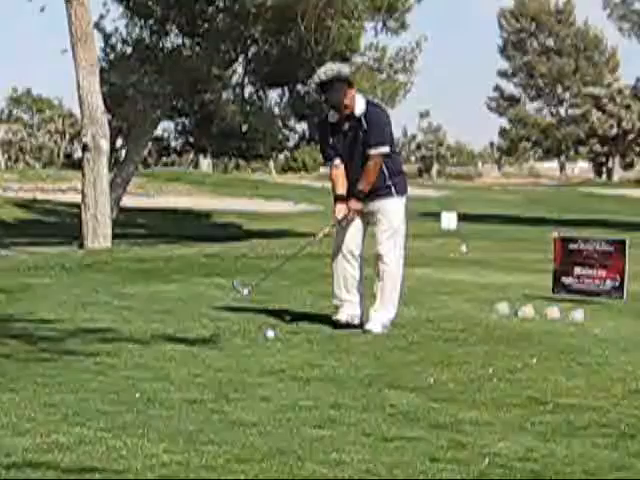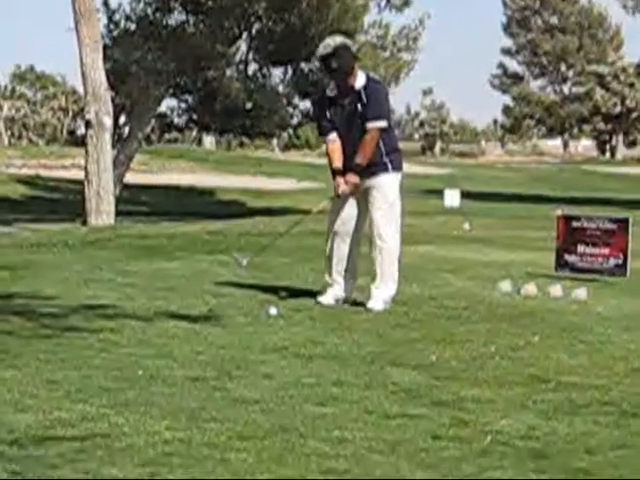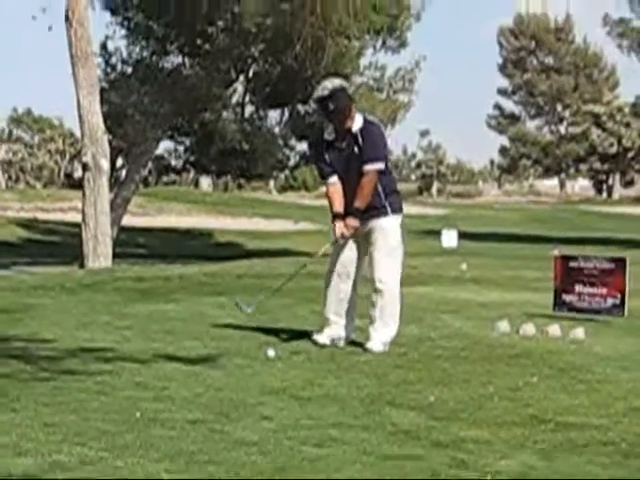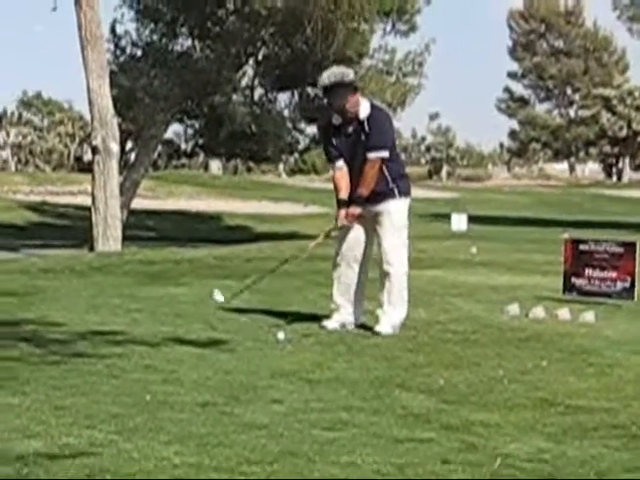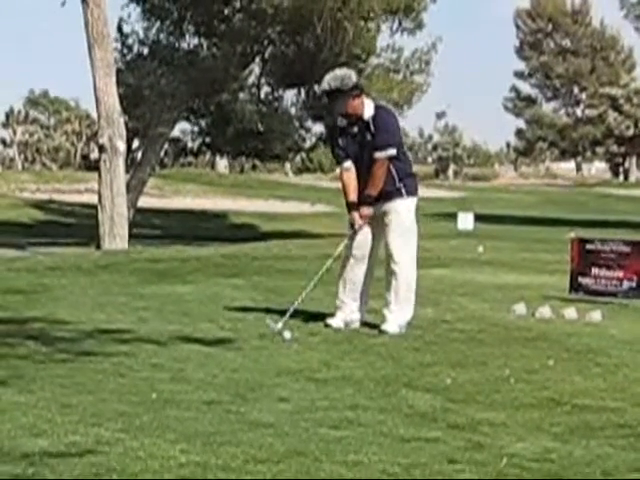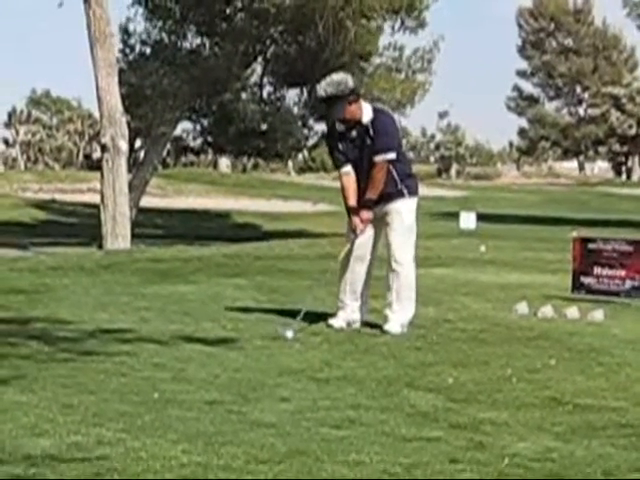
dt=0.4s
person 1, frame 1
left shoulder: (375, 114)
right shoulder: (326, 125)
left elbow: (375, 160)
right elbow: (335, 164)
left wrist: (359, 196)
right wrist: (341, 199)
left hip: (387, 193)
right hip: (354, 197)
left knee: (387, 254)
right knee: (344, 249)
left ankle: (381, 316)
right ankle: (350, 309)
person 1, frame 2
left shoulder: (374, 88)
right shoulder: (323, 101)
left elbow: (373, 133)
right elbow: (331, 140)
left wrist: (355, 170)
right wrist: (338, 174)
left hip: (382, 171)
right hip: (349, 174)
left knee: (383, 231)
right knee: (340, 231)
left ankle: (382, 293)
right ankle: (339, 288)
person 1, frame 3
left shoulder: (370, 131)
right shoulder: (322, 144)
left elbow: (370, 176)
right elbow: (332, 183)
left wrist: (355, 214)
right wrist: (339, 218)
left hip: (382, 212)
right hip: (350, 216)
left knee: (384, 275)
right knee: (339, 272)
left ankle: (382, 335)
right ankle: (337, 329)
person 1, frame 4
left shoulder: (377, 117)
right shoulder: (330, 127)
left elbow: (373, 163)
right elbow: (339, 167)
left wrist: (357, 201)
right wrist: (343, 204)
left hip: (390, 196)
right hip: (357, 201)
left knee: (392, 257)
right knee: (346, 256)
left ankle: (391, 317)
right ankle: (346, 313)
person 1, frame 5
left shoulder: (382, 117)
right shoulder: (337, 128)
left elbow: (382, 163)
right elbow: (347, 169)
left wrist: (367, 201)
right wrist: (353, 206)
left hip: (397, 195)
right hip: (365, 201)
left knee: (399, 257)
right knee: (355, 254)
left ankle: (397, 317)
right ankle: (349, 312)
person 1, frame 6
left shoulder: (382, 120)
right shoulder: (335, 132)
left elbow: (381, 167)
right elbow: (346, 173)
left wrist: (368, 205)
right wrist: (353, 210)
left hip: (397, 196)
right hip: (364, 202)
left knee: (400, 256)
right knee: (355, 254)
left ankle: (398, 317)
right ankle: (350, 312)
